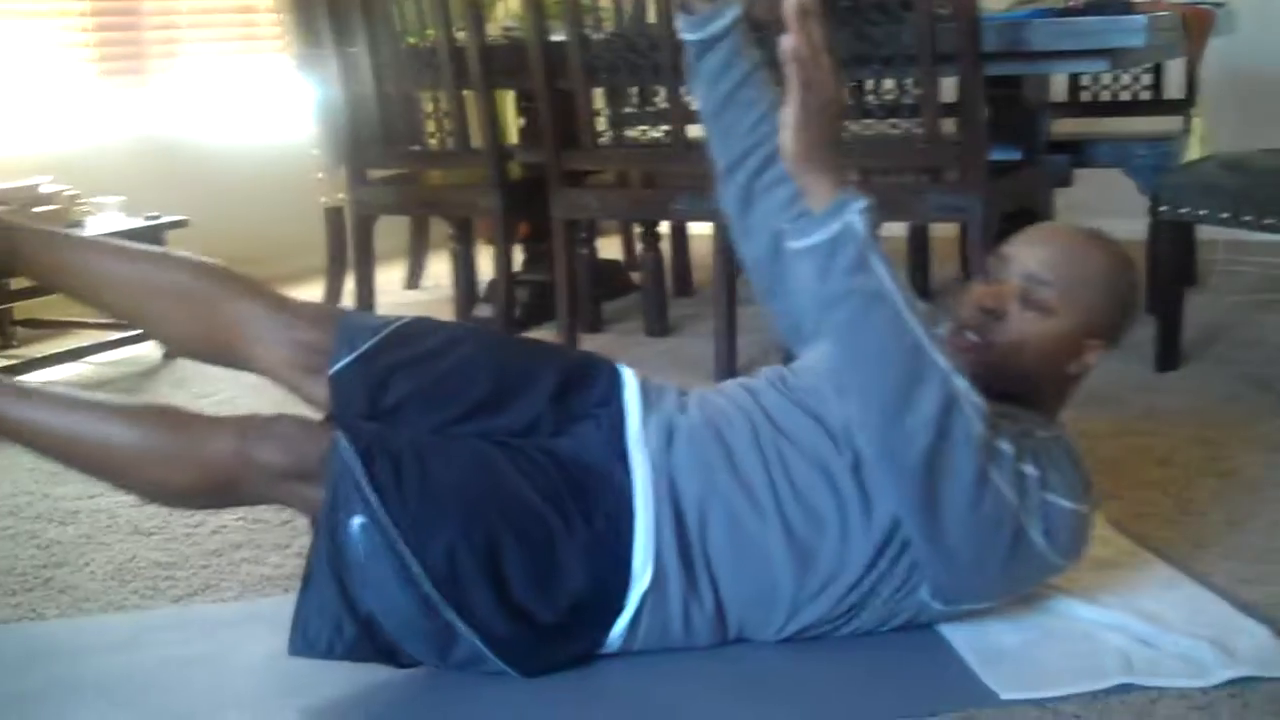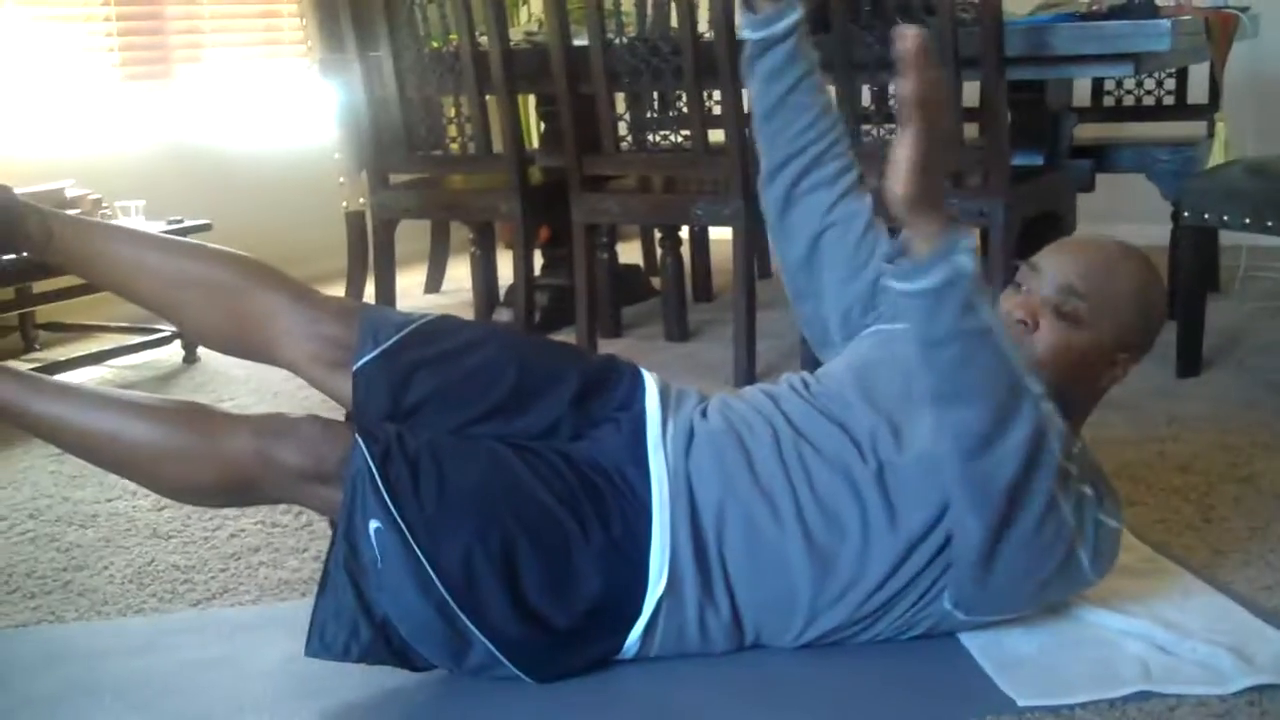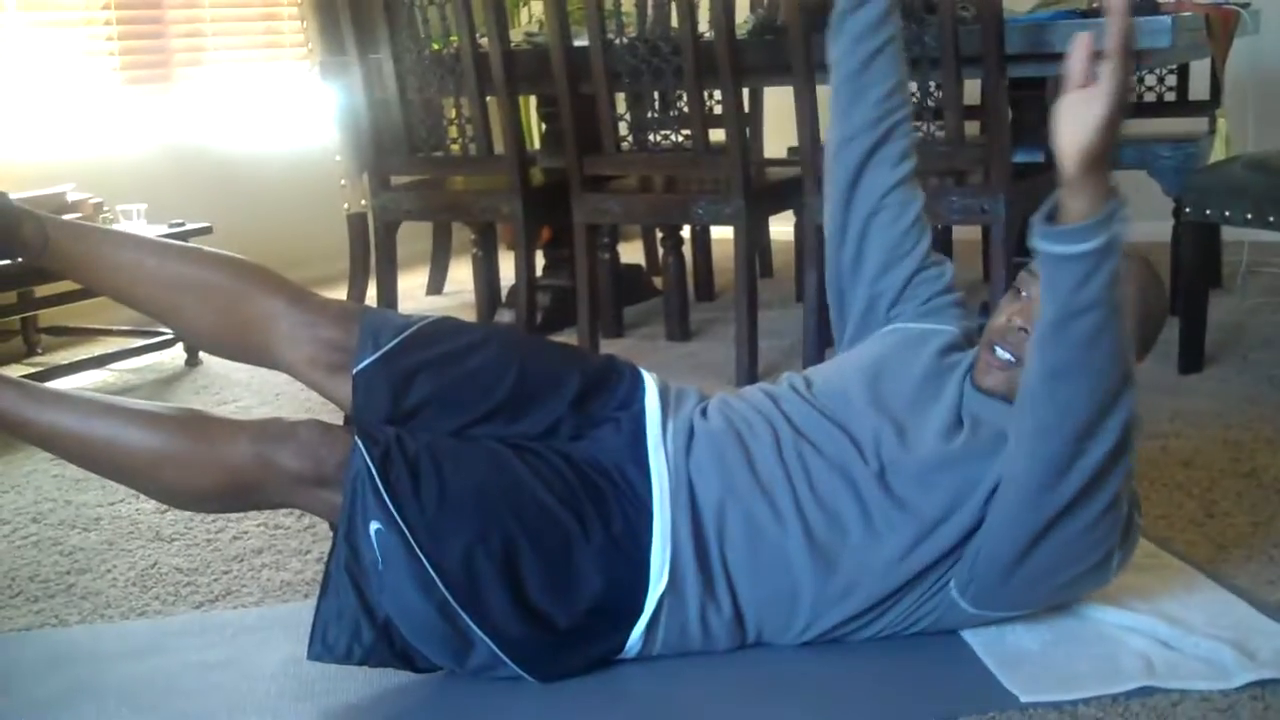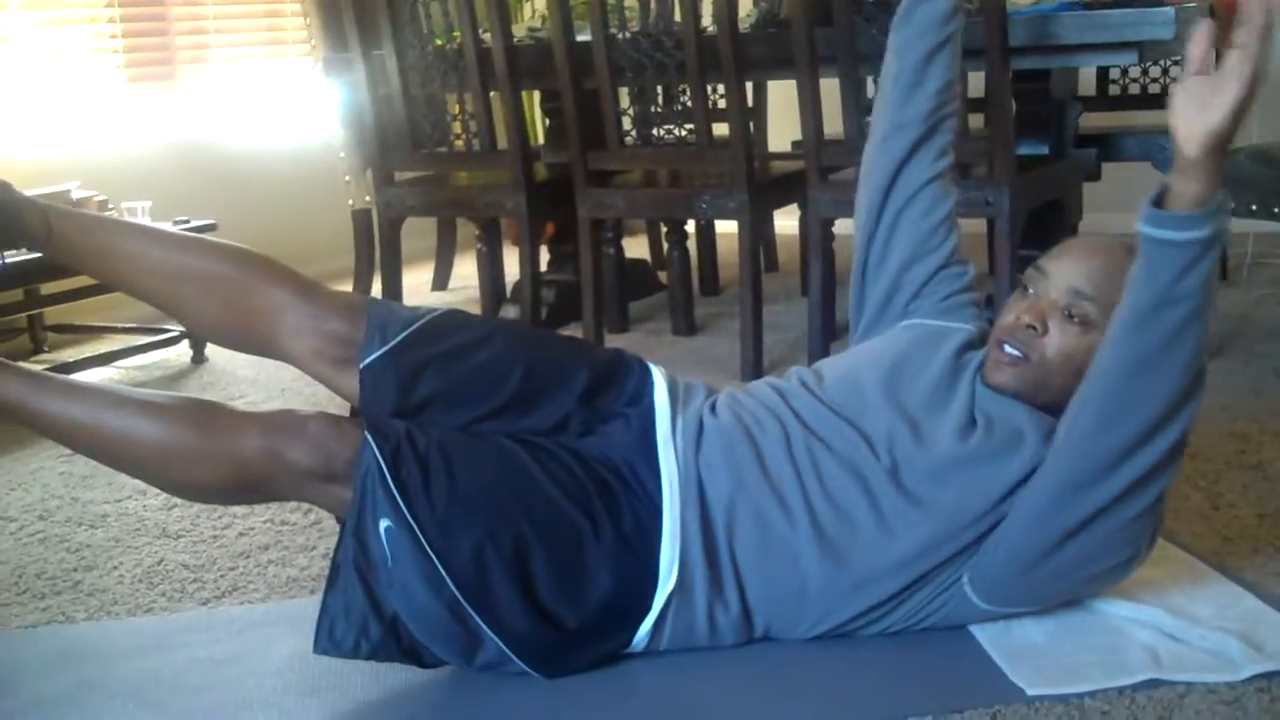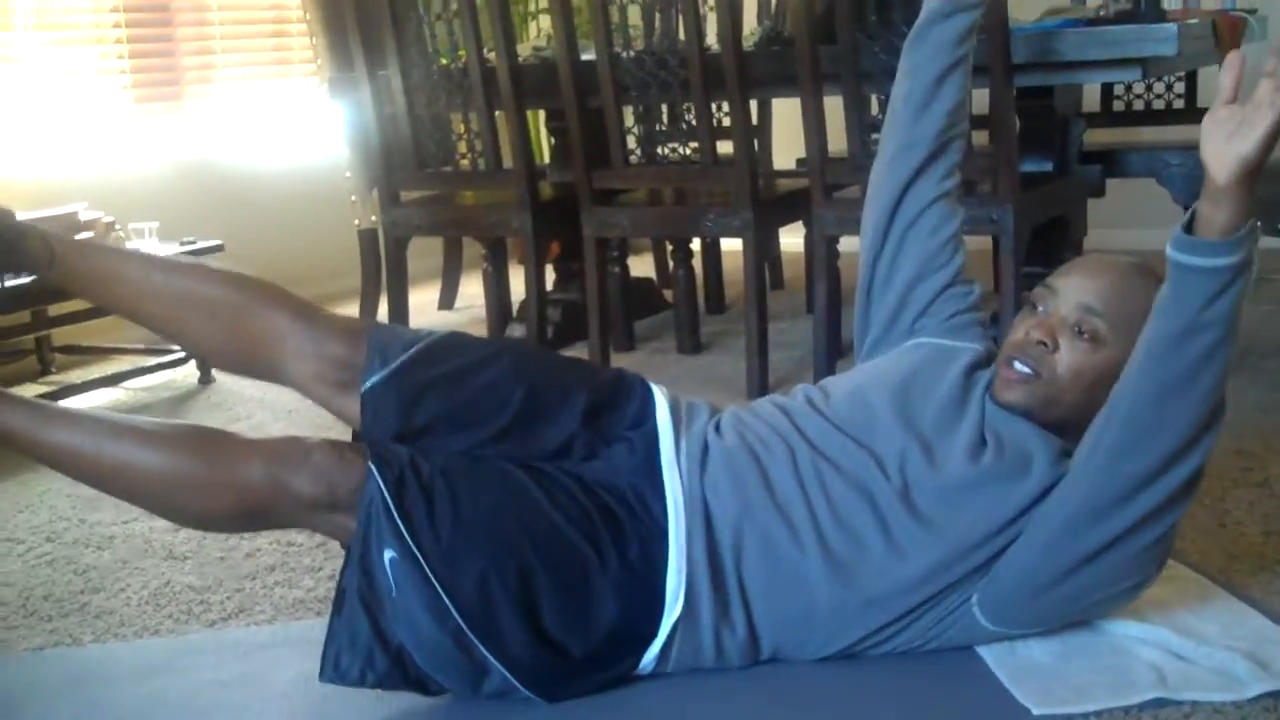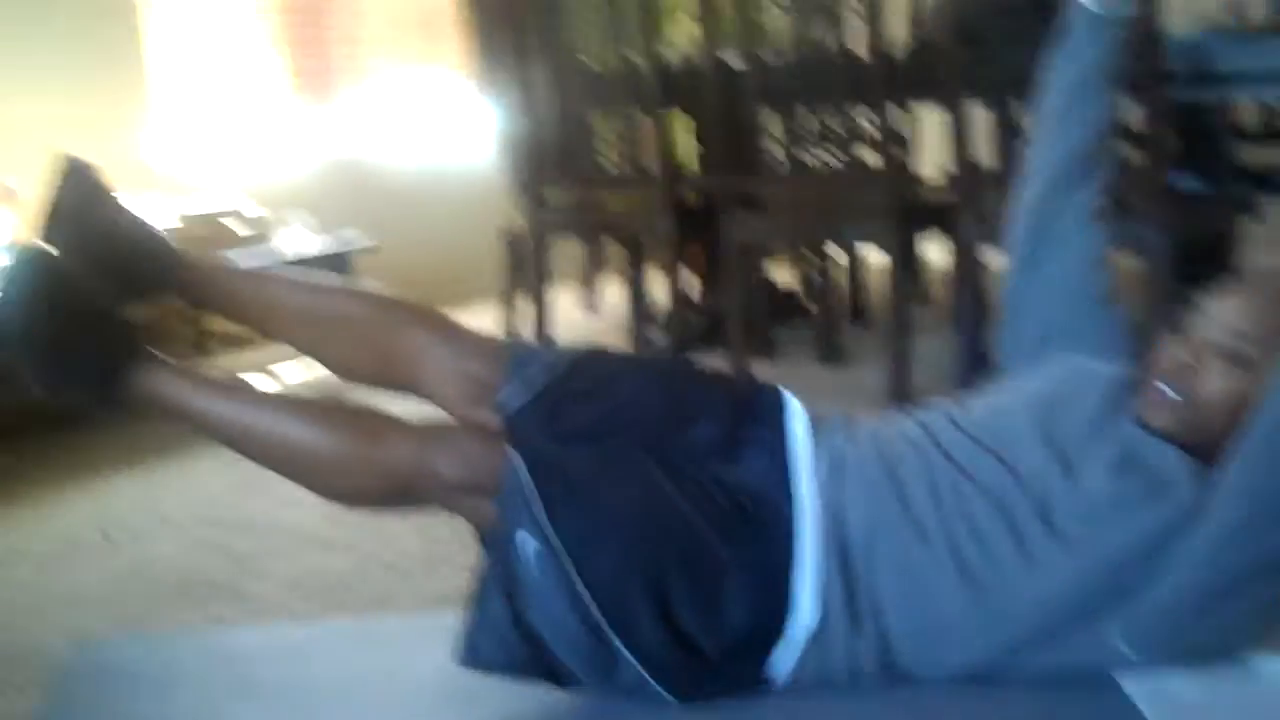
dt=0.3s
person 1, frame 1
left shoulder: (1030, 508)
right shoulder: (918, 353)
left elbow: (918, 438)
right elbow: (767, 212)
left wrist: (825, 187)
left hip: (614, 561)
right hip: (617, 417)
left knee: (275, 458)
right knee: (284, 335)
person 1, frame 2
left shoulder: (1058, 525)
right shoulder: (918, 331)
left elbow: (987, 453)
right elbow: (812, 194)
left wrist: (928, 228)
left hip: (628, 562)
right hip: (639, 422)
left knee: (289, 454)
right knee: (308, 330)
person 1, frame 3
left shoulder: (1072, 525)
right shoulder: (929, 331)
left elbow: (1074, 409)
right elbow: (869, 172)
left wrist: (1080, 195)
left hip: (631, 559)
right hip: (637, 420)
left knee: (287, 460)
right knee: (309, 332)
person 1, frame 4
left shoulder: (1066, 517)
right shoulder: (946, 328)
left elbow: (1143, 403)
right elbow: (906, 163)
left hip: (637, 558)
right hip: (646, 415)
left knee: (299, 453)
right knee: (313, 324)
person 1, frame 5
left shoulder: (1068, 531)
right shoulder: (949, 347)
left elbow: (1161, 427)
right elbow: (912, 186)
left hip: (638, 581)
right hip: (648, 436)
left knee: (303, 480)
right knee: (311, 346)
person 1, frame 6
right shoulder: (1088, 368)
right elbow: (1052, 207)
left hip: (775, 592)
right hip: (783, 446)
left knee: (461, 463)
right knee: (450, 360)
left ankle: (122, 372)
right ankle: (154, 262)
